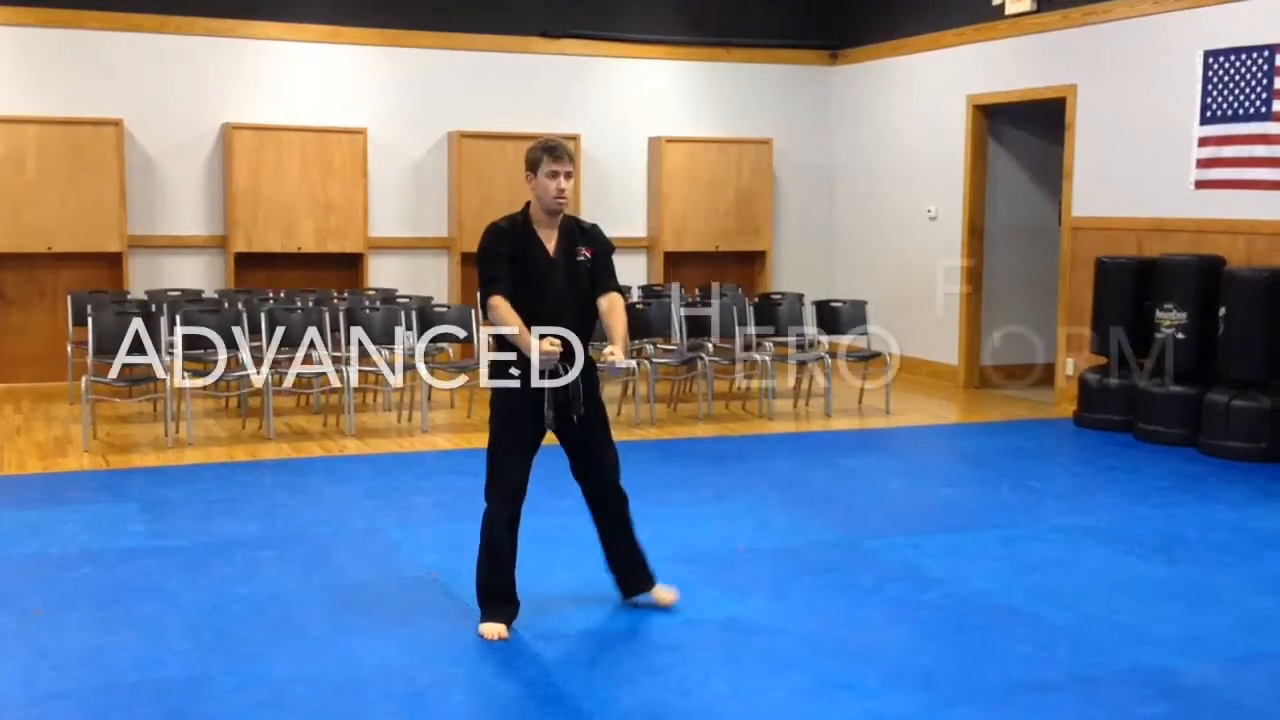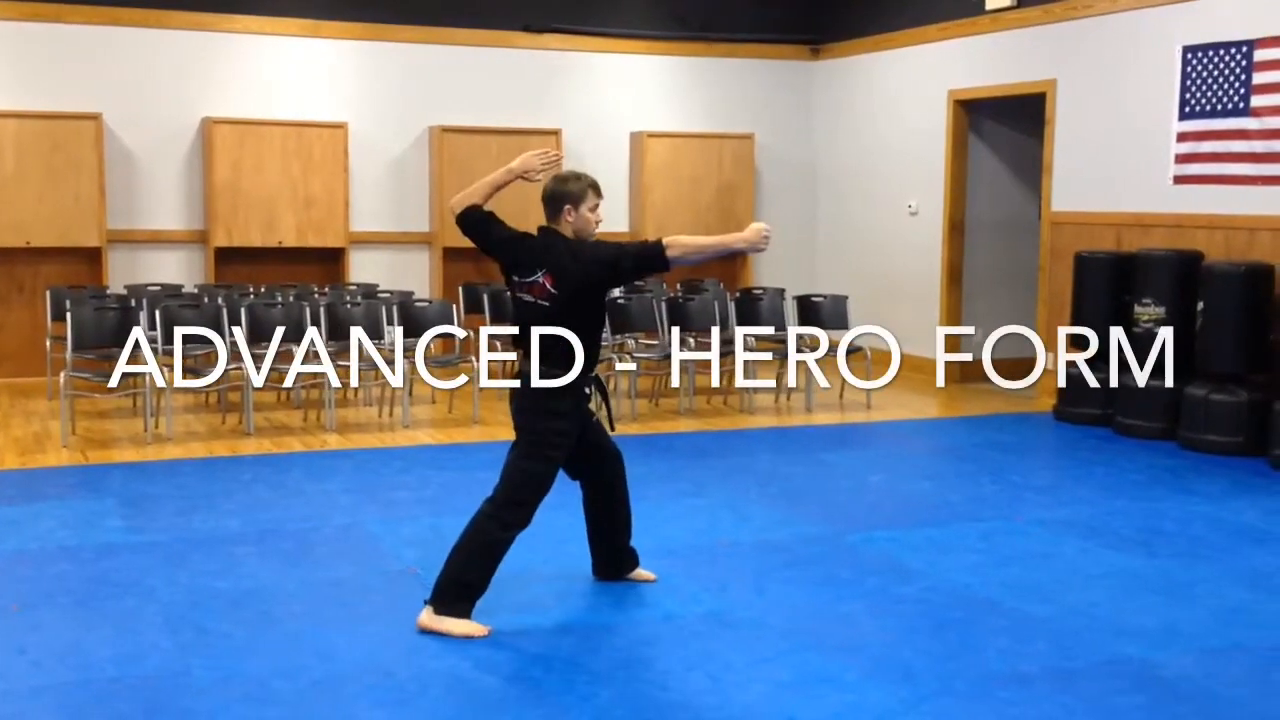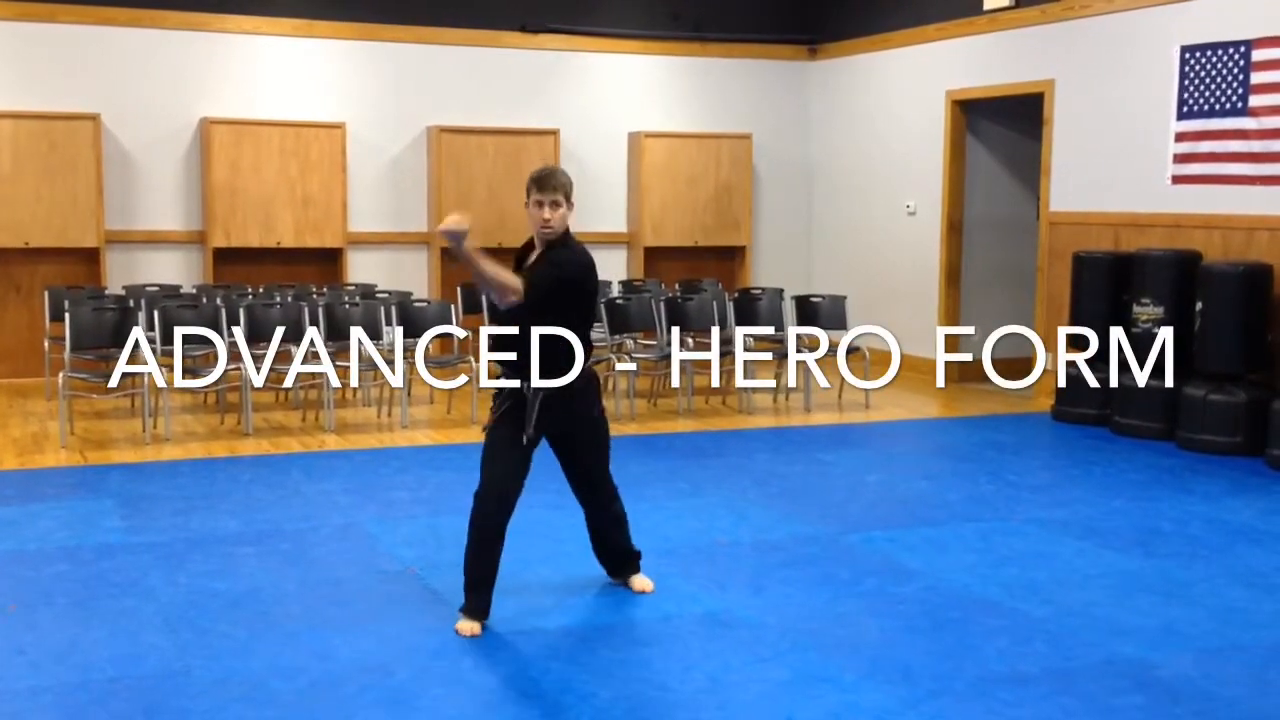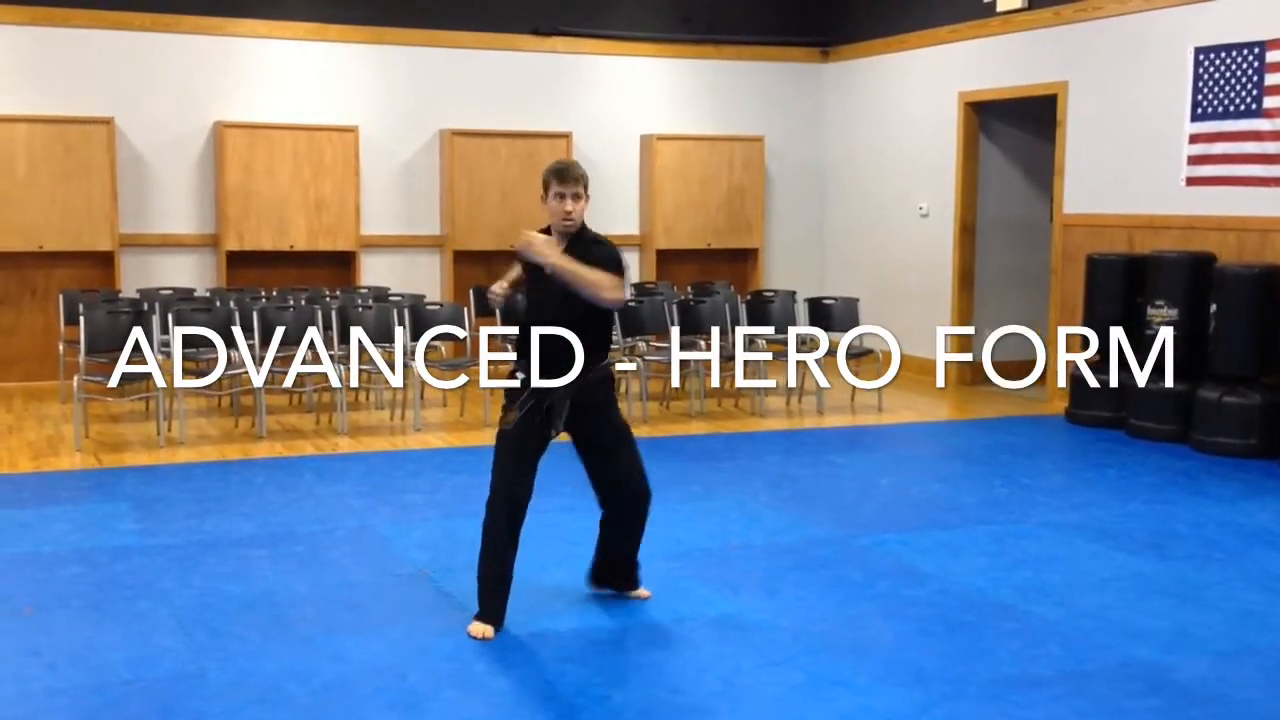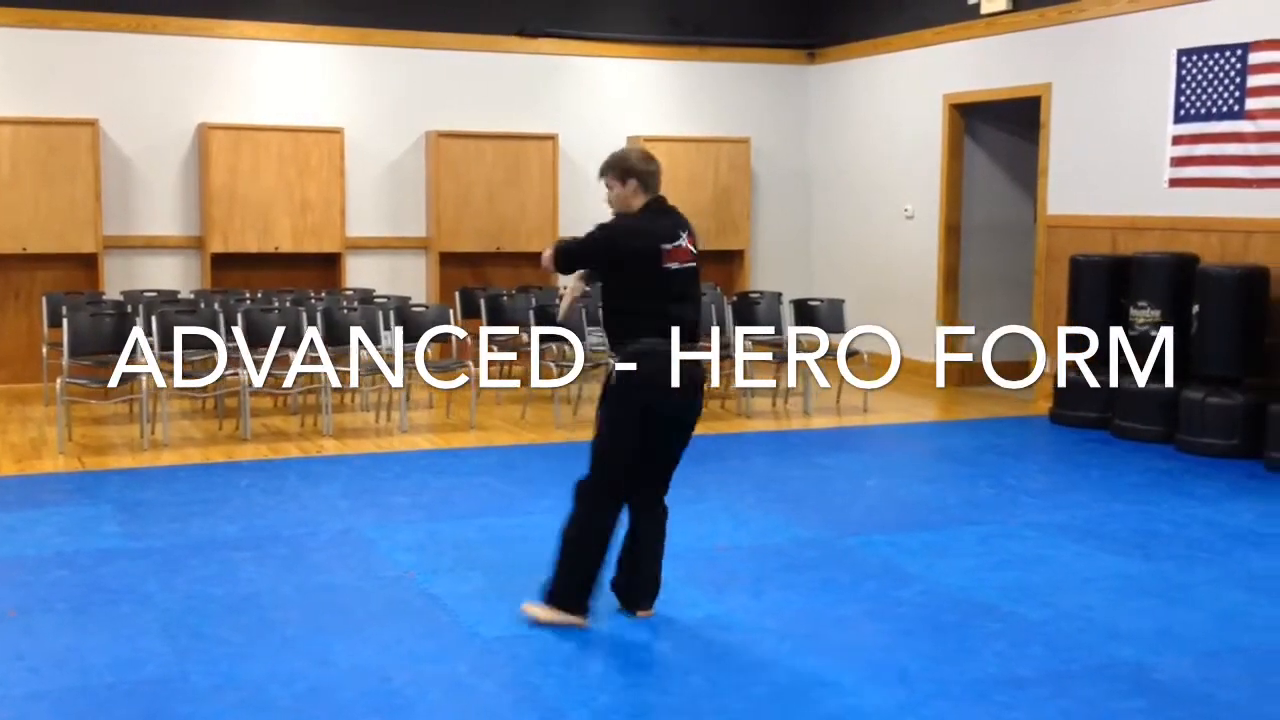
dt=1s
person 1, frame 1
left shoulder: (589, 238)
right shoulder: (502, 236)
left elbow: (609, 297)
right elbow: (495, 302)
left wrist: (617, 345)
right wrist: (530, 344)
left hip: (577, 376)
right hip: (519, 379)
left knee: (605, 482)
right knee: (505, 495)
left ankle: (637, 581)
right ankle: (496, 607)
person 1, frame 2
left shoulder: (519, 250)
right shoulder: (588, 261)
left elbow: (462, 208)
right elbow: (668, 251)
left wrist: (513, 170)
right wrist: (740, 241)
left hip: (551, 390)
right hip: (552, 397)
left knee: (605, 467)
right knee: (512, 502)
left ankle: (614, 562)
right ankle: (443, 606)
person 1, frame 3
left shoulder: (571, 259)
right shoulder: (529, 252)
left elbow: (514, 292)
left wrist: (462, 246)
left hip: (572, 394)
right hip: (518, 393)
left knee: (596, 488)
right knee: (493, 498)
left ankle: (624, 566)
right ankle: (474, 606)
person 1, frame 4
left shoulder: (599, 250)
right shoulder: (540, 243)
left elbow: (611, 294)
left wrist: (553, 260)
right wrist: (507, 283)
left hip: (589, 389)
right hip: (534, 389)
left knee: (628, 490)
right knee: (506, 499)
left ankle: (615, 574)
right ankle: (489, 610)
person 1, frame 5
left shoulder: (619, 233)
right shoulder: (681, 228)
left elbow: (553, 260)
left wrist: (587, 269)
right wrist: (596, 270)
left hip: (639, 370)
right hip: (684, 373)
left knee: (602, 488)
right knee: (650, 489)
left ankle: (569, 600)
right ankle: (639, 593)
